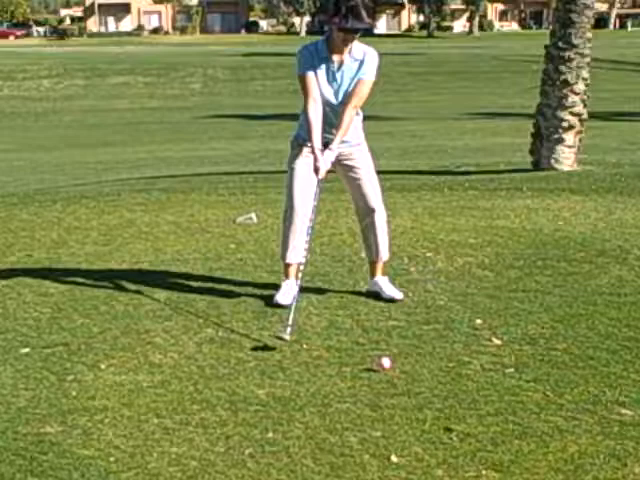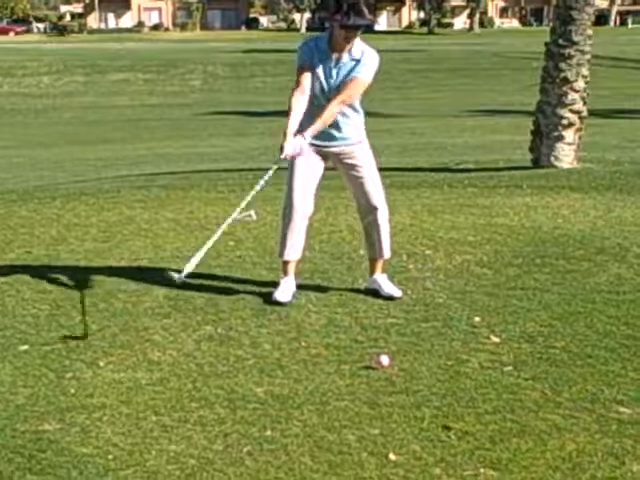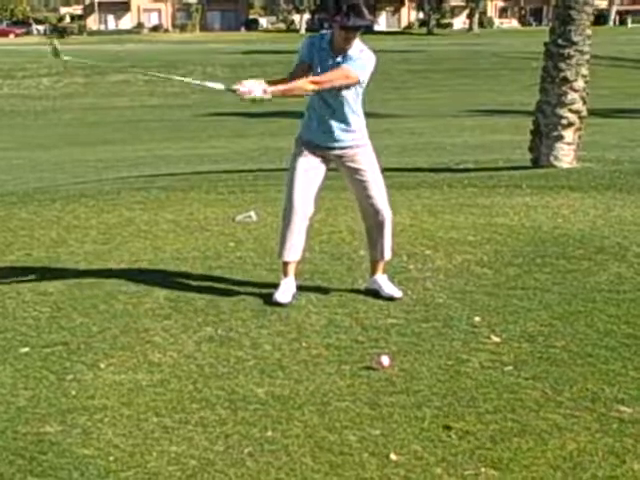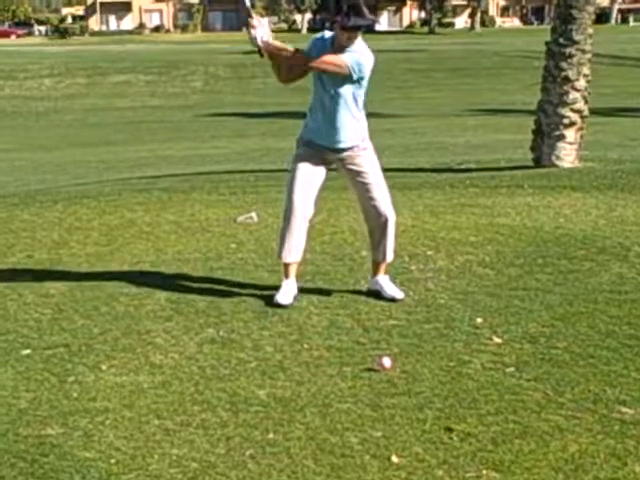
dt=0.3s
person 1, frame 1
left shoulder: (368, 57)
right shoulder: (308, 54)
left elbow: (352, 105)
right elbow: (312, 102)
left wrist: (333, 148)
right wrist: (315, 149)
left hip: (350, 143)
right hip: (309, 142)
left knee: (373, 209)
right knee: (298, 209)
left ankle: (378, 278)
right ankle: (290, 282)
person 1, frame 2
left shoulder: (368, 57)
right shoulder: (309, 48)
left elbow: (339, 101)
right elbow: (300, 92)
left wrist: (306, 136)
right wrist: (290, 133)
left hip: (351, 141)
right hip: (309, 141)
left knee: (375, 206)
right knee: (297, 206)
left ankle: (377, 276)
right ankle: (288, 279)
person 1, frame 3
left shoulder: (364, 59)
right shoulder: (314, 43)
left elbow: (316, 84)
right elbow: (295, 78)
left wrist: (267, 90)
right wrist: (261, 85)
left hip: (353, 144)
right hip: (313, 141)
left knee: (379, 210)
right knee: (297, 207)
left ankle: (377, 277)
right ankle: (288, 280)
person 1, frame 4
left shoulder: (362, 58)
right shoulder: (322, 41)
left elbow: (308, 62)
right elbow: (288, 75)
left wrist: (268, 43)
right wrist: (268, 42)
left hip: (354, 146)
right hip: (314, 143)
left knee: (382, 212)
right knee: (297, 209)
left ankle: (379, 278)
right ankle: (289, 281)
